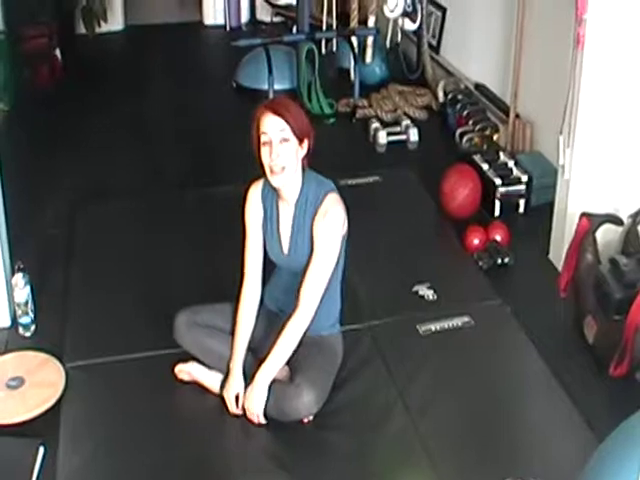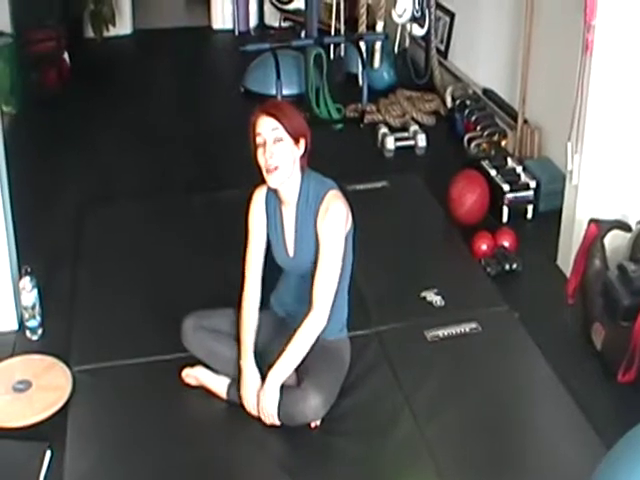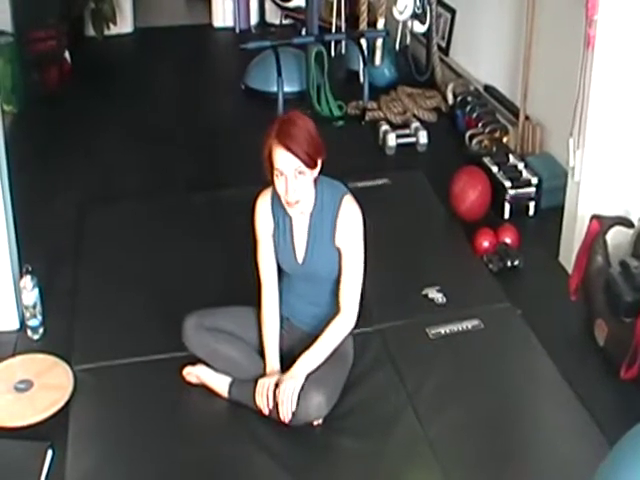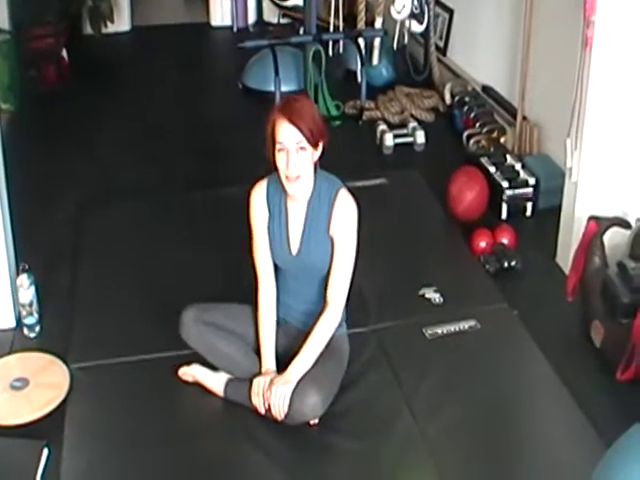
dt=1s
person 1, frame 1
left shoulder: (328, 206)
right shoulder: (258, 195)
left elbow: (306, 311)
right elbow: (250, 286)
left wrist: (259, 381)
right wrist: (235, 367)
left hip: (317, 333)
right hip: (271, 315)
left knee: (303, 402)
right knee: (185, 324)
left ankle: (214, 379)
right ankle: (282, 374)
person 1, frame 2
left shoulder: (330, 206)
right shoulder: (262, 199)
left elbow: (320, 312)
right elbow: (251, 288)
left wrist: (272, 381)
right wrist: (247, 363)
left hip: (324, 338)
right hip: (280, 321)
left knee: (309, 406)
right knee: (192, 328)
left ankle: (224, 385)
right ankle: (290, 381)
person 1, frame 3
left shoulder: (344, 210)
right shoulder: (266, 204)
left elbow: (348, 313)
right elbow: (268, 289)
left wrist: (299, 370)
right wrist: (272, 368)
left hip: (326, 335)
right hip: (282, 320)
left knee: (312, 404)
right knee: (194, 328)
left ankle: (224, 383)
right ankle: (283, 381)
person 1, frame 4
left shoulder: (340, 204)
right shoulder: (262, 195)
left elbow: (335, 306)
right elbow: (265, 284)
left wrist: (290, 375)
right wrist: (268, 368)
left hip: (322, 334)
right hip: (277, 320)
left knee: (305, 404)
right knee: (192, 322)
left ankle: (223, 382)
right ankle: (269, 379)
